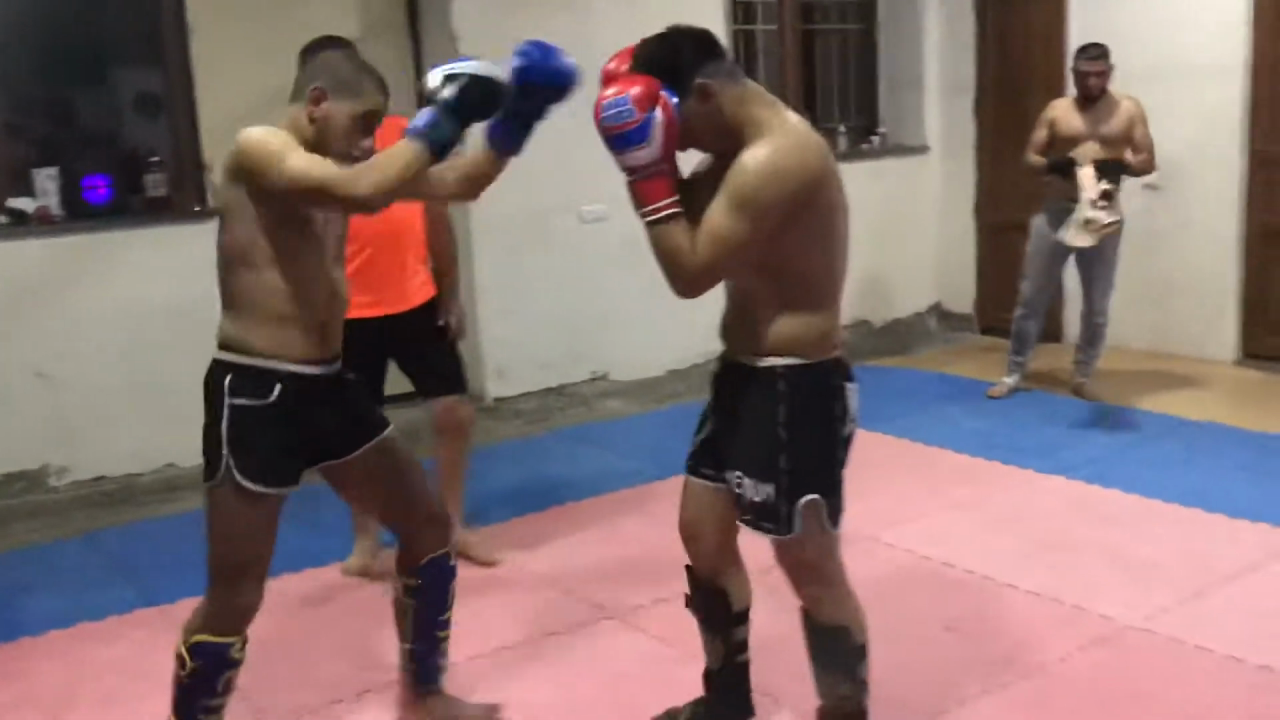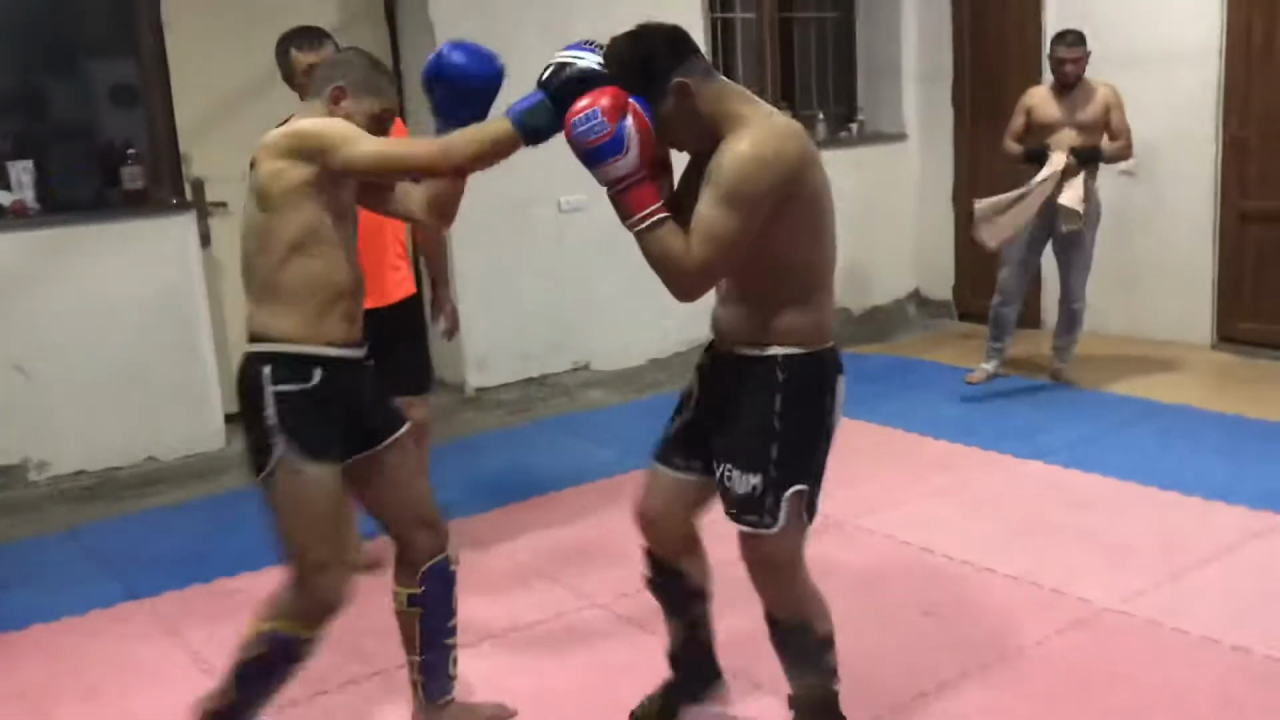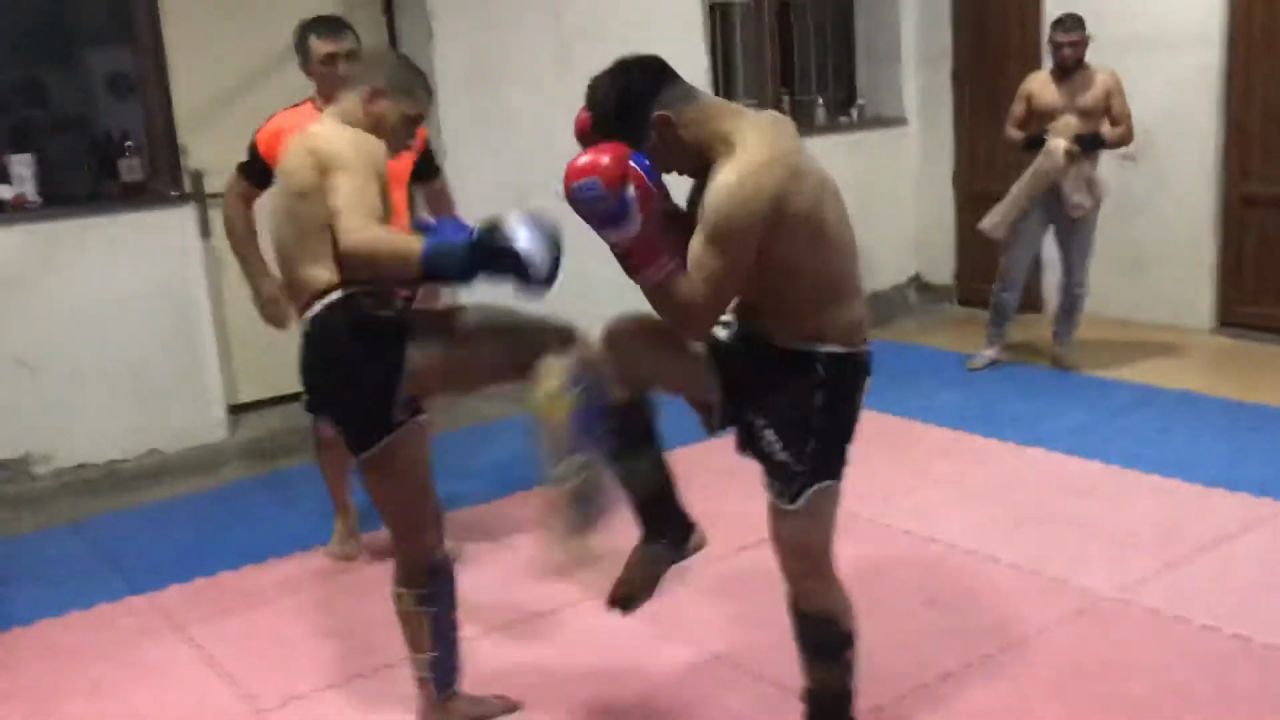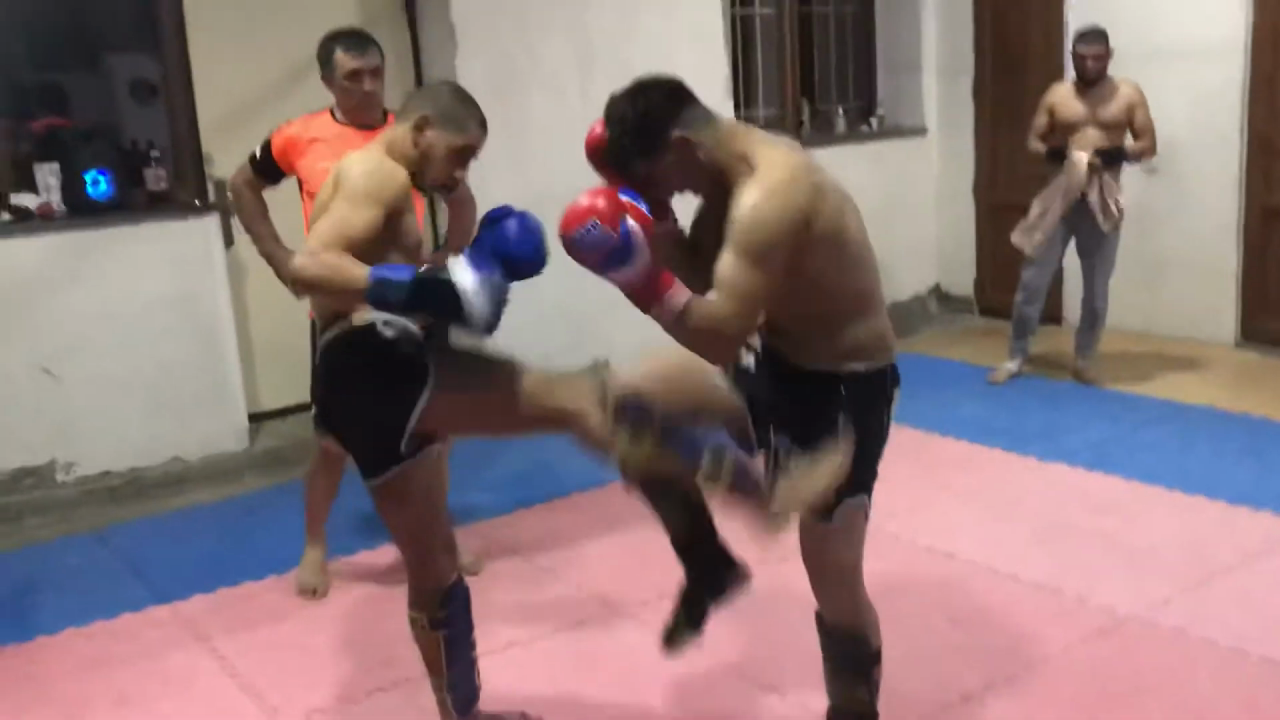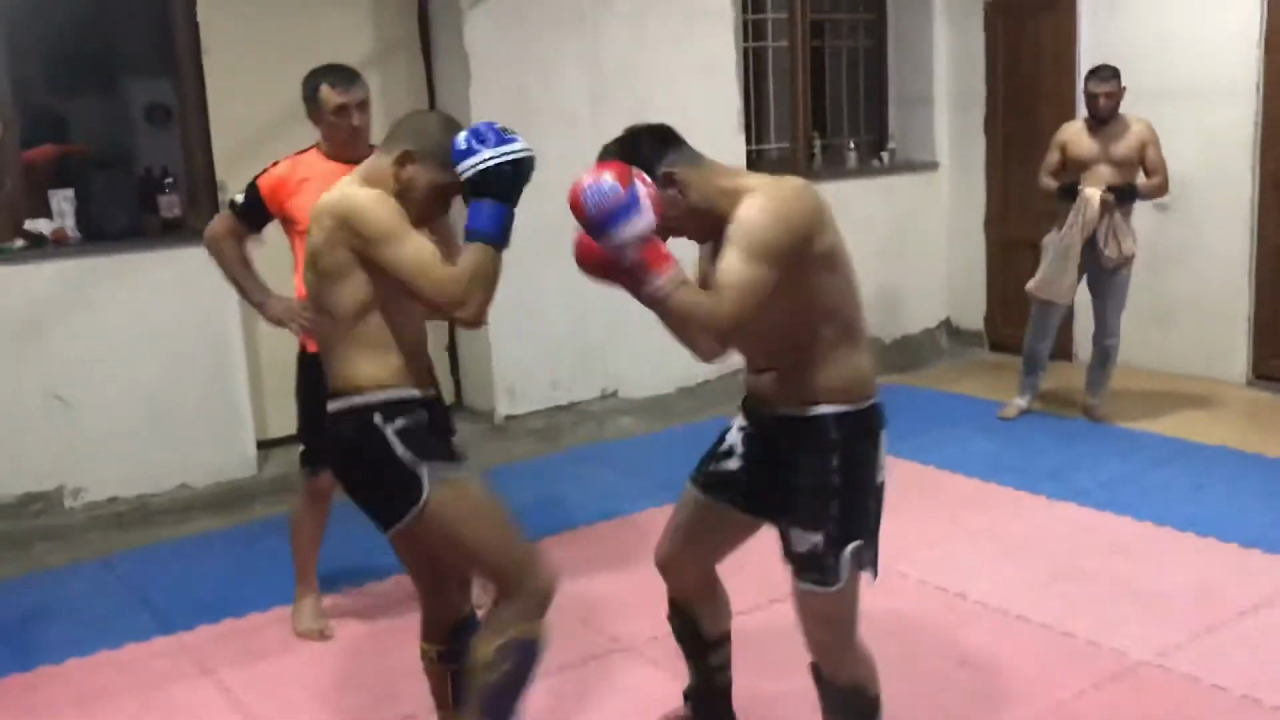
dt=0.2s
person 1, frame 1
left shoulder: (778, 157)
right shoulder: (742, 148)
left elbow: (690, 273)
right elbow: (685, 215)
left wrist: (644, 167)
right wrist: (653, 160)
left hip: (797, 388)
right hip: (744, 374)
left knee: (810, 568)
right knee: (702, 533)
person 1, frame 2
left shoulder: (759, 149)
right shoulder: (727, 140)
left elbow: (688, 275)
right elbow: (684, 236)
left wrist: (627, 179)
right wrist: (651, 161)
left hip: (785, 379)
right hip: (729, 362)
left knee: (774, 564)
right knee: (661, 518)
person 1, frame 3
left shoulder: (746, 176)
right shoulder: (752, 129)
left elbow: (693, 312)
right elbow: (690, 251)
left wrist: (625, 228)
right wrist: (642, 191)
left hip: (818, 367)
right hip: (760, 339)
left knee: (803, 558)
right knee: (617, 349)
right ankle: (665, 529)
person 1, frame 4
left shoulder: (770, 193)
right shoulder: (742, 170)
left elbow: (721, 339)
right elbow: (695, 263)
left wrist: (635, 272)
right wrist: (639, 197)
left hip: (843, 386)
right hip: (783, 360)
left knee: (833, 574)
right ankle: (707, 564)
person 1, frame 5
left shoulder: (772, 208)
right shoulder: (736, 220)
left elbow: (710, 335)
right elbow: (713, 318)
left wrist: (640, 247)
right wrist: (633, 265)
left hip: (832, 433)
right hip: (768, 420)
left knee: (829, 633)
right knee: (679, 558)
person 2, frame 1
left shoulder: (333, 164)
right shoulder: (256, 152)
left elbow: (454, 188)
right elbow: (367, 190)
left wrist: (510, 120)
right wrist: (440, 120)
left hip: (328, 385)
right hip: (255, 395)
left knee: (429, 529)
right knee: (235, 597)
person 2, frame 2
left shoulder: (332, 168)
right shoulder: (304, 141)
left elbow: (423, 205)
right elbow: (438, 155)
left wrist: (463, 107)
right wrist: (544, 107)
left hip: (341, 380)
right hip: (290, 387)
left knee: (424, 538)
right knee: (320, 590)
person 2, frame 3
left shoulder: (314, 156)
right shoulder: (347, 145)
right elbow: (360, 243)
left wrist: (439, 245)
right wrist: (473, 253)
left hip: (349, 361)
right hip: (358, 349)
left knee: (420, 537)
right knee: (536, 338)
person 2, frame 4
left shoulder: (379, 181)
right shoulder: (377, 173)
right elbow: (308, 267)
left wrist: (475, 277)
right wrist: (412, 285)
left hip: (364, 385)
right hip: (373, 365)
left knee: (431, 567)
right knee: (584, 402)
right ankle: (762, 487)
person 2, frame 5
left shoulder: (364, 210)
right shoulder: (360, 208)
left elbow: (442, 294)
right elbow: (461, 304)
left wrist: (477, 210)
right wrist: (494, 204)
left hip: (390, 428)
right hip: (387, 432)
left knee: (450, 604)
right knee: (529, 583)
person 3, frame 1
left shoulder: (404, 135)
left elbow: (436, 214)
left wrist: (450, 296)
left hip: (417, 304)
right hip: (350, 317)
left knee: (455, 414)
left ankle: (453, 525)
right ankle: (366, 542)
person 3, frame 2
left shoulder: (388, 127)
left elbow: (425, 214)
left wrist: (445, 291)
left hip: (395, 300)
left knee: (415, 416)
right ankle: (349, 529)
person 3, frame 3
right shoulder: (282, 131)
left elbow: (440, 200)
right elbow: (236, 198)
right wrist: (259, 281)
right knee: (330, 424)
right ankle: (345, 521)
person 3, frame 4
right shoulder: (298, 138)
left elbow: (463, 204)
right elbow: (241, 186)
left wrist: (443, 267)
right wrist: (279, 256)
right knee: (333, 440)
right ankle: (314, 547)
person 3, frame 5
right shoulder: (286, 178)
right elbow: (220, 235)
right wrist: (265, 301)
right hip: (327, 351)
right knee: (320, 478)
right ankle: (306, 595)
person 4, frame 1
left shoulder: (1129, 109)
right shoulder: (1056, 110)
left elbow: (1148, 160)
right elbow: (1030, 156)
left wrist: (1117, 165)
right wrist: (1054, 165)
right hip: (1055, 213)
left knee: (1097, 304)
right knee: (1032, 296)
left ankle: (1082, 376)
right ankle: (1014, 372)
person 4, frame 2
left shoulder: (1105, 96)
right shoulder: (1032, 97)
left elbow: (1125, 146)
right elbow: (1008, 143)
left wrist: (1092, 154)
right wrist: (1029, 153)
left hip: (1080, 202)
left knee: (1074, 290)
right knee: (1010, 282)
left ankle: (1061, 361)
right ankle: (993, 358)
person 4, frame 3
left shoulder: (1106, 81)
right shoulder: (1033, 83)
left elbow: (1125, 131)
right elbow: (1010, 130)
left wrist: (1094, 140)
right wrist: (1029, 140)
left knee: (1075, 275)
right knee: (1011, 267)
left ankle: (1062, 346)
right ankle: (994, 344)
person 4, frame 4
left shoulder: (1129, 94)
right shoulder: (1055, 95)
left elbow: (1149, 144)
right elbow: (1032, 142)
left wrist: (1116, 154)
right wrist: (1053, 153)
left knee: (1097, 289)
right knee: (1033, 280)
left ankle: (1083, 360)
right ankle: (1016, 357)
person 4, frame 5
left shoulder: (1141, 132)
right shoulder: (1068, 133)
left elbow: (1161, 183)
right elbow: (1044, 179)
left wrist: (1129, 192)
right wrist: (1065, 190)
left knee: (1108, 327)
right knee: (1043, 316)
left ankle: (1093, 398)
right ankle: (1025, 393)
